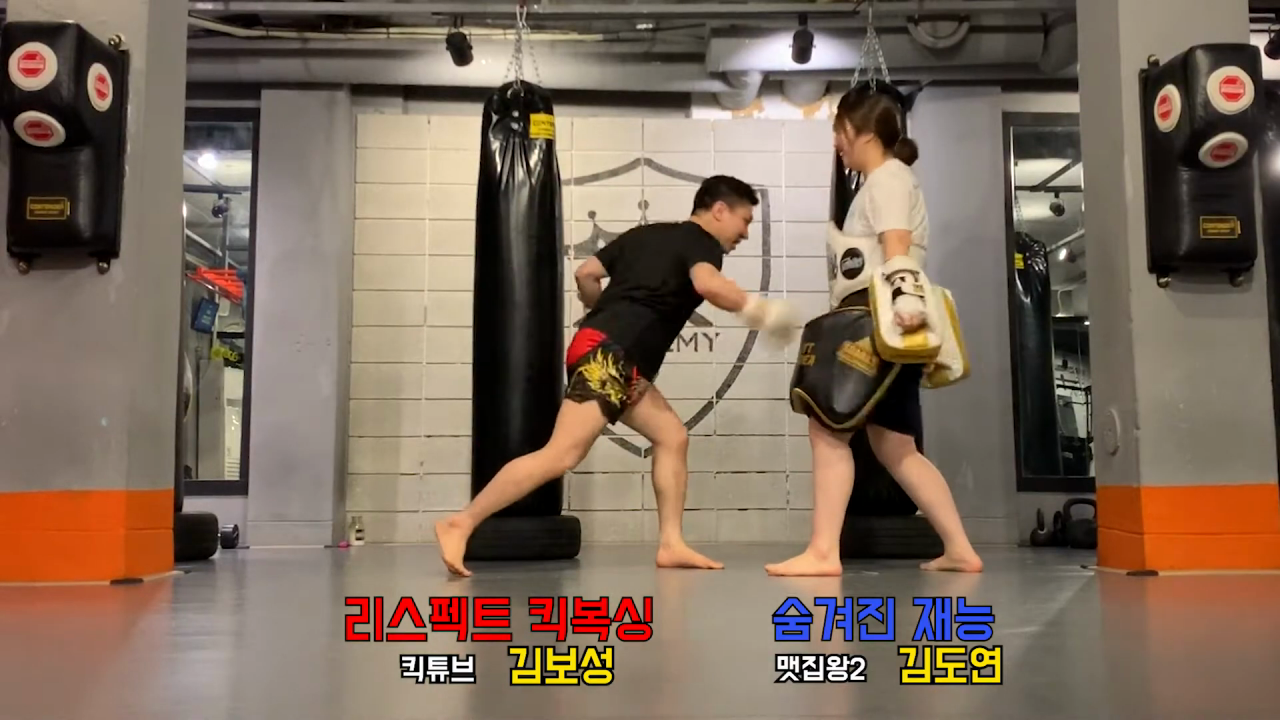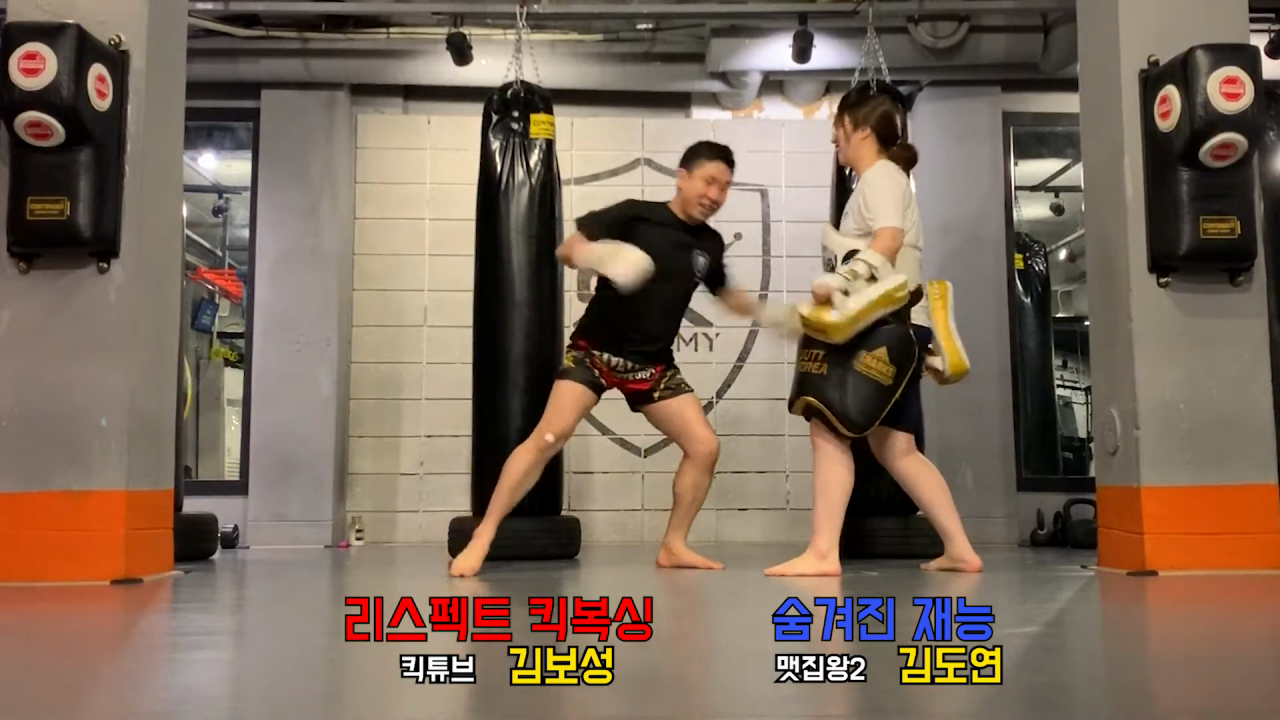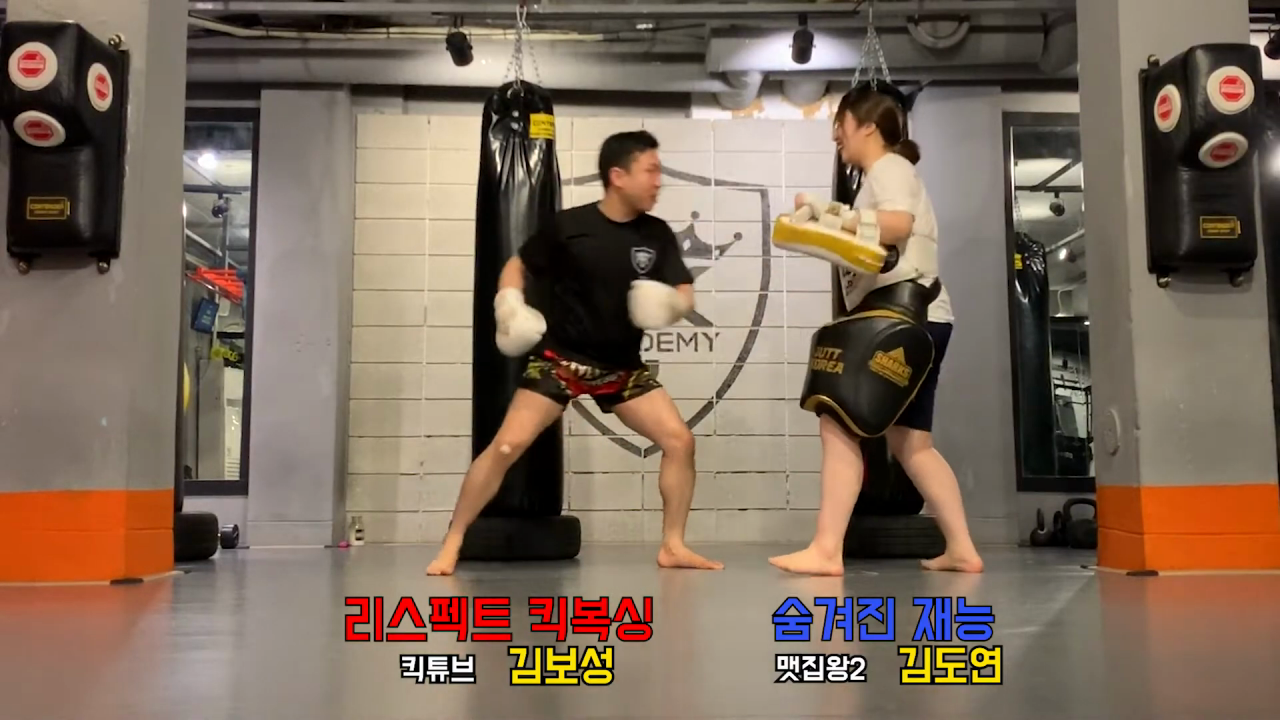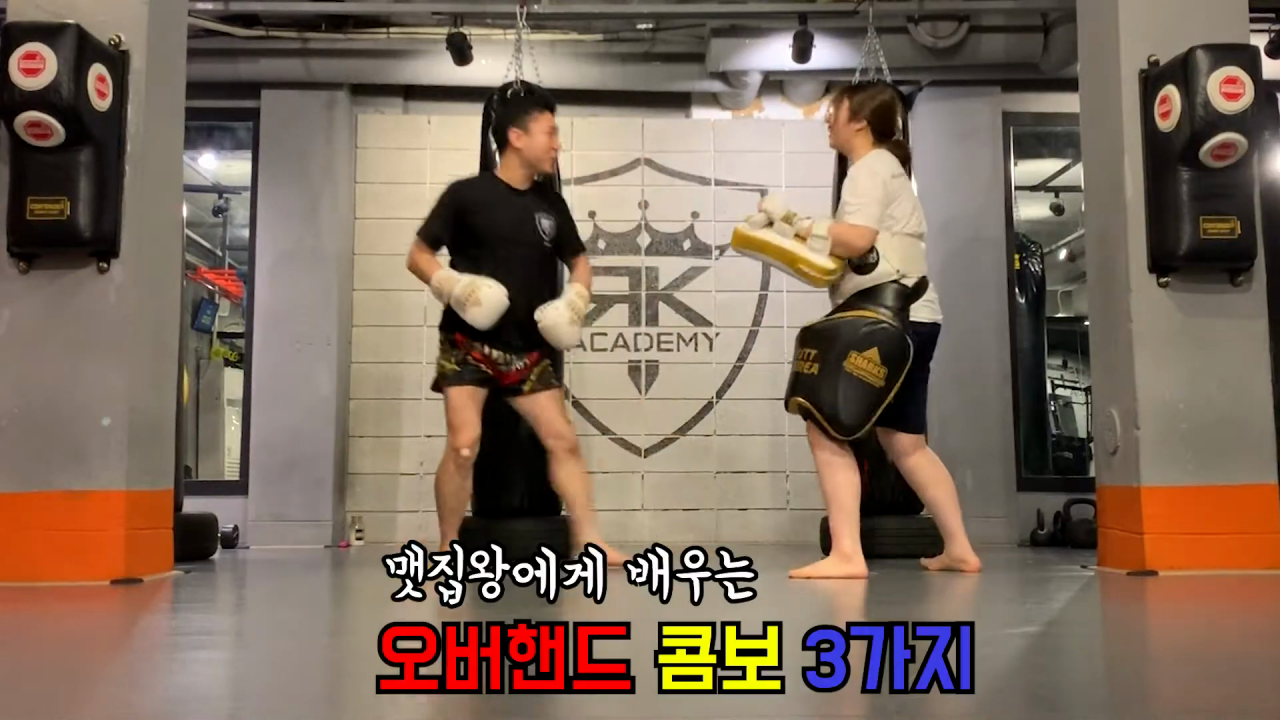
dt=0.3s
person 1, frame 1
left shoulder: (888, 178)
right shoulder: (881, 183)
left elbow: (897, 245)
left wrist: (906, 300)
left knee: (827, 427)
right knee: (895, 449)
left ankle: (823, 552)
right ankle: (960, 550)
person 1, frame 2
left shoulder: (881, 177)
right shoulder: (877, 182)
left elbow: (887, 243)
left wrist: (841, 280)
left knee: (830, 428)
right knee: (895, 448)
left ankle: (823, 553)
right ankle: (959, 550)
person 1, frame 3
left shoulder: (889, 168)
right shoulder: (884, 174)
left elbow: (897, 225)
left knee: (839, 423)
right knee: (911, 442)
left ankle: (826, 548)
right ankle: (961, 549)
person 1, frame 4
left shoulder: (870, 167)
right shoulder: (881, 168)
left elbow: (856, 239)
right hip: (909, 321)
left knee: (826, 430)
right knee: (905, 443)
left ankle: (846, 554)
right ankle: (959, 549)
person 2, frame 1
left shoulder: (647, 234)
right shoulder: (702, 242)
left elbow: (586, 273)
right elbow: (708, 285)
left wrist: (598, 311)
right wrist: (764, 311)
left hip: (628, 363)
right hip: (612, 356)
left knee: (673, 438)
right knee: (561, 456)
left ankle: (673, 545)
right ankle: (460, 525)
person 2, frame 2
left shoulder: (710, 243)
right shoulder: (635, 214)
left elbow: (726, 294)
right elbow: (568, 248)
left wrist: (766, 313)
right wrist: (602, 258)
left hip: (652, 363)
right hip: (596, 348)
left knee: (704, 446)
right knee: (549, 436)
left ankle: (674, 545)
right ankle: (483, 536)
person 2, frame 3
left shoulder: (655, 234)
right shoulder: (567, 225)
left elbow: (685, 294)
right elbow: (517, 267)
left wrist: (668, 302)
right wrist: (511, 306)
left hip: (617, 365)
right hip: (556, 360)
left knee: (679, 440)
right knee: (506, 447)
left ankle: (672, 546)
right ankle: (452, 544)
person 2, frame 4
left shoulder: (551, 205)
right shoulder: (466, 194)
left elbow: (579, 261)
right elbow: (418, 256)
left wrist: (573, 302)
right wrist: (456, 285)
left hip: (528, 351)
right hip: (468, 345)
left knee: (563, 442)
right knee: (463, 446)
left ankle: (591, 542)
right ankle: (449, 548)
